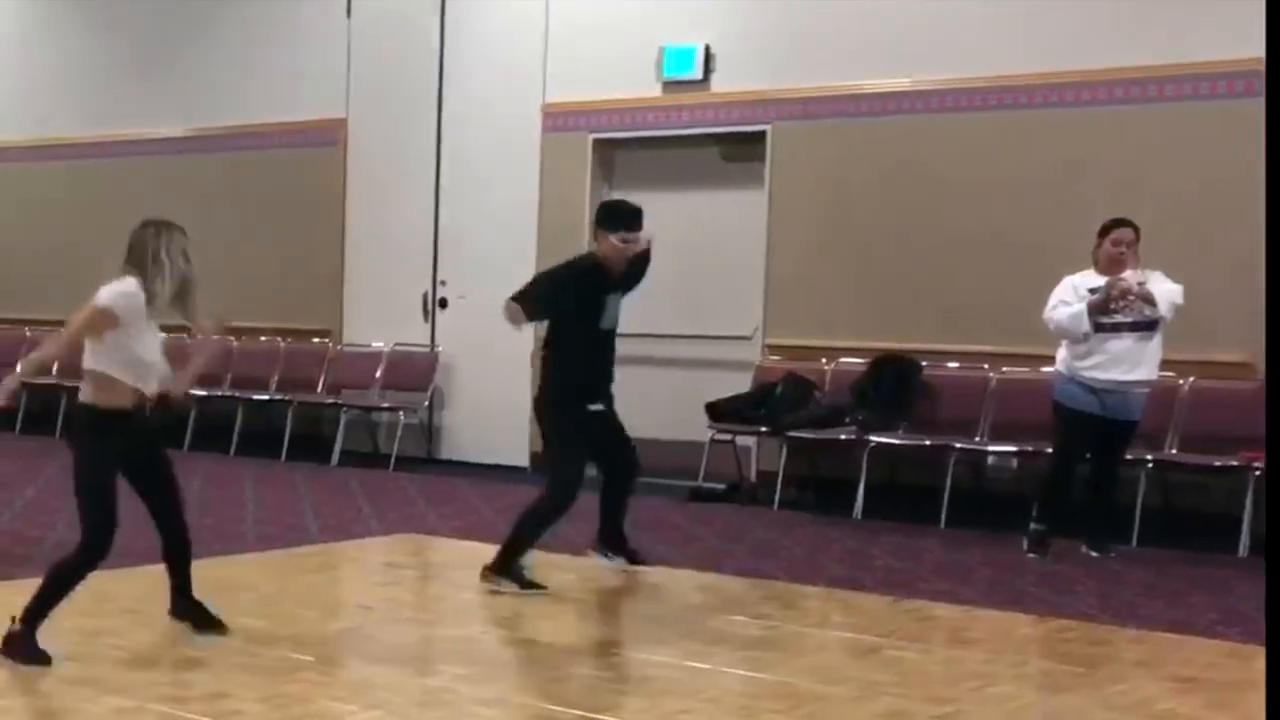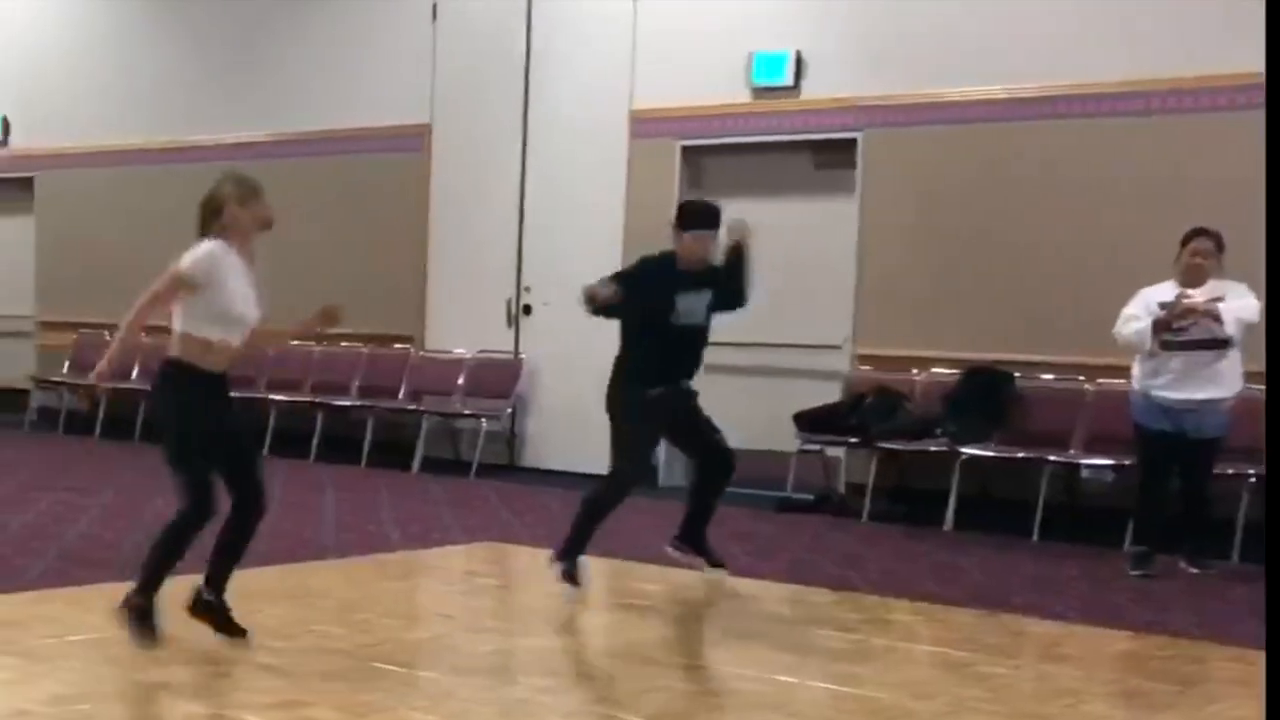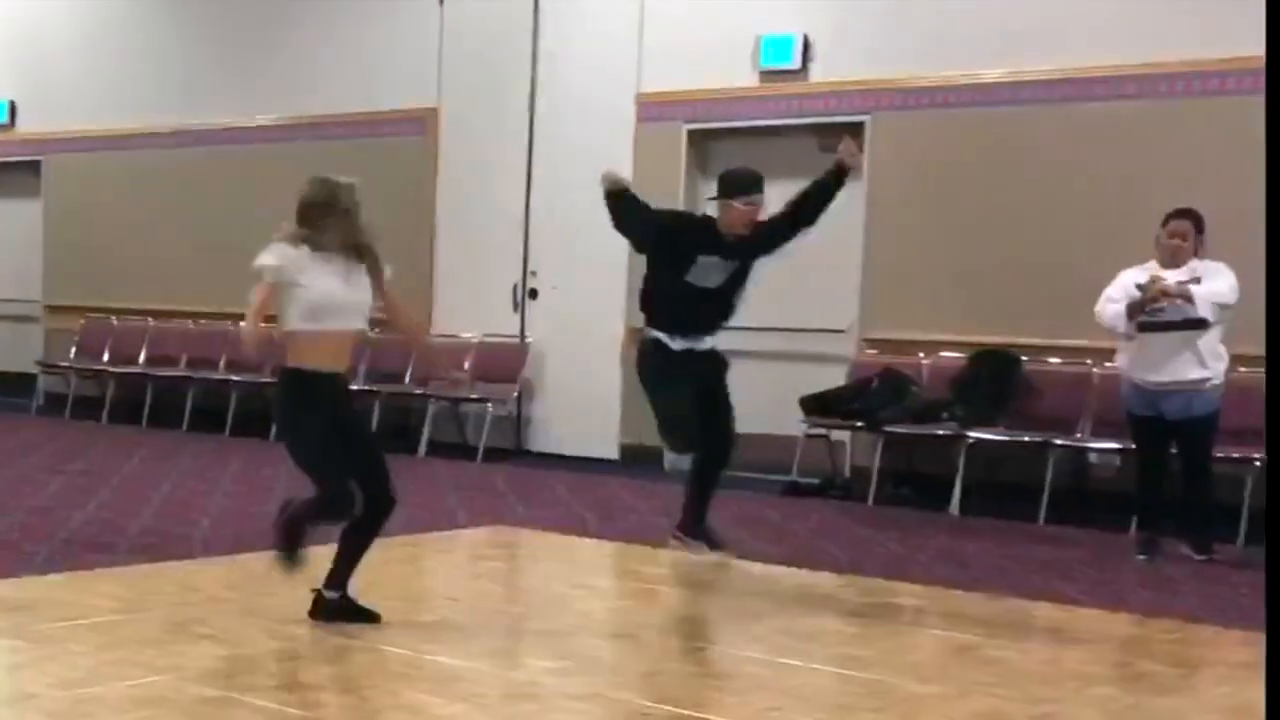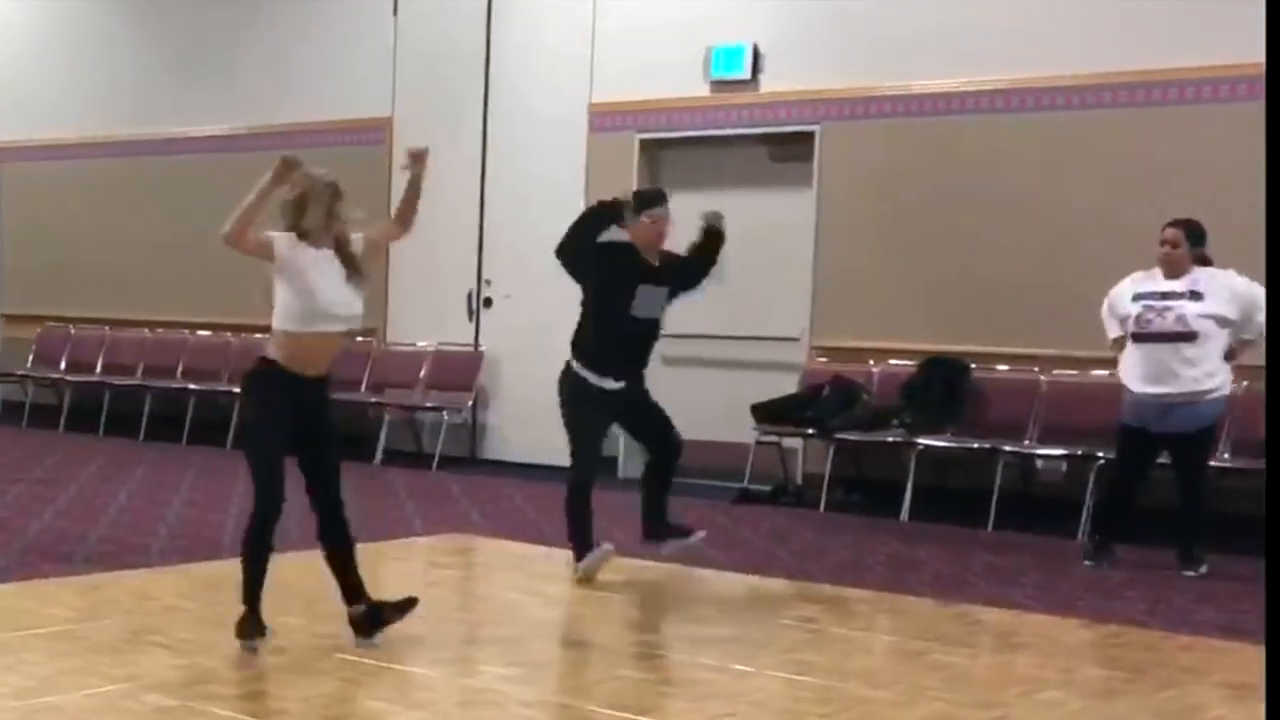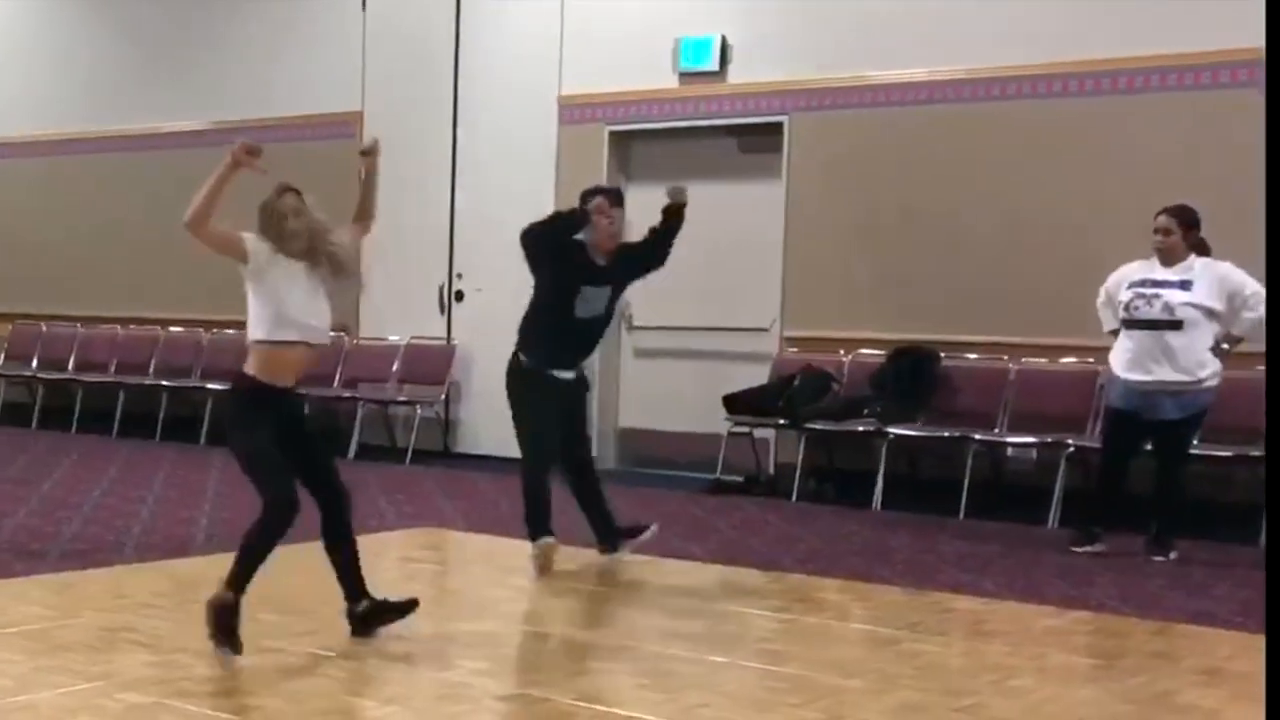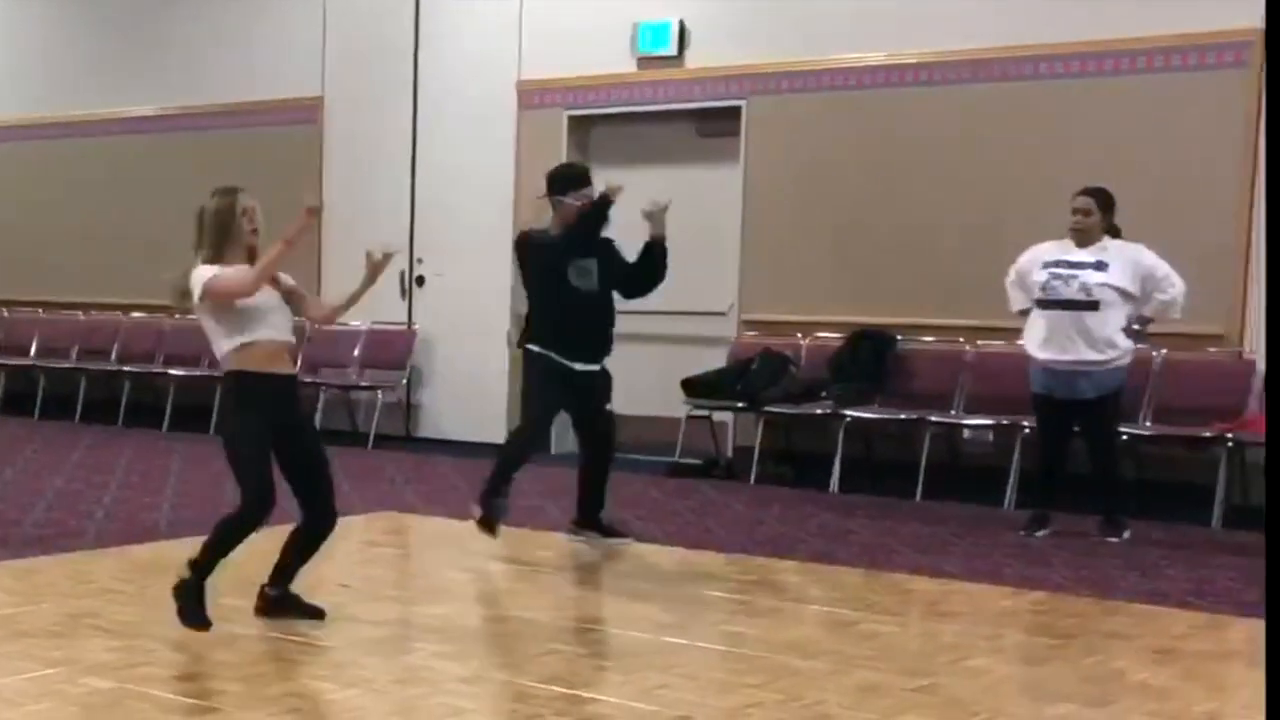
dt=0.7s
person 1, frame 1
left shoulder: (151, 305)
right shoulder: (127, 294)
right elbow: (67, 338)
left wrist: (193, 366)
left hip: (135, 426)
right hip: (99, 427)
left knee: (174, 524)
right knee: (97, 541)
left ankle: (183, 602)
person 1, frame 2
left shoulder: (243, 263)
right shoulder: (209, 255)
right elbow: (149, 303)
left wrist: (307, 328)
right wrist: (113, 356)
left hip: (214, 391)
right hip: (182, 387)
left knee: (252, 498)
right knee: (201, 504)
left ankle: (211, 595)
right ankle: (141, 599)
person 1, frame 3
left shoulder: (362, 264)
right shoulder: (284, 257)
left elbow: (400, 320)
right elbow: (252, 316)
right wrist: (252, 333)
left hip: (338, 394)
right hip: (299, 392)
left knee: (380, 498)
right knee: (339, 499)
left ankle: (331, 594)
right ankle: (293, 519)
person 1, frame 4
left shoulder: (348, 248)
right shoulder: (287, 249)
left elbow: (400, 225)
right elbow: (232, 237)
left wrist: (416, 176)
right wrist: (273, 180)
left hip: (312, 390)
right hip: (272, 385)
left knee: (329, 506)
right knee: (269, 502)
left ankle: (362, 609)
right ankle: (251, 610)
person 1, frame 5
left shoulder: (321, 262)
right shoulder: (260, 256)
left elbow: (361, 224)
right elbow: (195, 224)
left wrist: (370, 173)
right wrist: (231, 165)
left hip: (288, 406)
right hip: (252, 404)
left knee: (335, 501)
right knee: (282, 503)
left ankle: (361, 607)
right ankle: (226, 599)
person 1, frame 6
left shoulder: (274, 278)
right shoulder: (206, 276)
left elbow: (322, 313)
right elbow: (246, 286)
left wrist: (369, 282)
right wrist: (294, 235)
left hip: (288, 398)
right hip: (247, 396)
left knee: (322, 512)
right knee: (258, 502)
left ankle: (276, 590)
right ankle: (193, 581)
person 2, frame 1
left shoulder: (614, 271)
right shoulder: (577, 275)
right elbow: (540, 292)
left wrist: (643, 256)
right wrist: (519, 306)
left hip: (594, 399)
right hip: (564, 402)
left knee: (623, 467)
right knee: (563, 490)
left ankle: (610, 540)
right ankle: (502, 565)
person 2, frame 2
left shoulder: (710, 277)
right shoulder: (651, 273)
left elbow: (732, 297)
right elbow: (609, 300)
left wrist: (737, 249)
right wrist: (601, 295)
left hip: (675, 393)
right hip: (636, 394)
left knee: (719, 462)
right knee: (625, 478)
left ankle: (690, 540)
right ankle: (568, 553)
person 2, frame 3
left shoulder: (752, 239)
right shoulder: (678, 232)
left elbow: (799, 214)
right elbow: (632, 220)
left wrist: (840, 169)
right wrist: (616, 191)
left hip: (703, 353)
right hip: (662, 351)
left knee: (719, 440)
right knee: (683, 432)
left ankle: (692, 524)
person 2, frame 4
left shoulder: (668, 268)
right shoulder: (610, 259)
left elbow: (693, 271)
right elbow: (568, 251)
left wrist: (713, 235)
right wrist: (611, 211)
left hip: (626, 386)
right hip: (585, 385)
left knee: (667, 448)
right knee: (586, 466)
left ankle: (656, 526)
right ankle: (583, 550)
person 2, frame 5
left shoulder: (620, 261)
right shoulder: (564, 254)
left elbow: (654, 251)
right elbow: (533, 238)
left wrist: (674, 211)
right wrist: (583, 217)
left hip: (567, 376)
right hip: (531, 374)
left knee: (578, 457)
right knee: (540, 450)
left ankle: (609, 534)
right ankle: (541, 534)
person 2, frame 6
left shoulder: (599, 248)
right shoulder: (535, 244)
left elbow: (636, 284)
right elbow: (572, 243)
left wrist: (657, 239)
right wrist: (603, 204)
left hip: (589, 366)
right hip: (547, 361)
left knee: (599, 444)
right knee: (531, 434)
left ankle: (587, 520)
right ankle: (491, 499)
person 3, frame 1
left shoulder: (1150, 279)
right shoulder: (1075, 283)
left elbow: (1172, 297)
right elbow: (1056, 320)
left wrist: (1139, 293)
right wrist: (1097, 303)
left hip: (1128, 393)
right hip: (1079, 387)
left knee: (1107, 467)
right knee: (1065, 459)
left ankle: (1096, 536)
right ankle: (1041, 527)
person 3, frame 2
left shoulder: (1232, 292)
right shoulder: (1152, 295)
left elbow: (1248, 312)
right elbow: (1126, 334)
left wrist: (1206, 309)
right wrist: (1165, 320)
left hip: (1208, 409)
right hip: (1157, 405)
left knee: (1196, 483)
right knee: (1153, 480)
left ankle: (1192, 550)
right ankle: (1143, 549)
person 3, frame 3
left shoulder: (1213, 272)
right shoulder: (1132, 276)
left elbow: (1222, 295)
right elbow: (1105, 313)
left wrist: (1176, 291)
right wrist: (1140, 302)
left hip: (1197, 390)
right hip: (1144, 389)
left knee: (1197, 467)
right knee: (1150, 466)
left ankle: (1198, 538)
right ankle: (1148, 534)
person 3, frame 4
left shoulder: (1221, 284)
right shoulder: (1136, 284)
left elbow: (1260, 307)
right elbow: (1110, 310)
left wrist: (1238, 346)
right wrist: (1120, 344)
left hip: (1197, 402)
right hip: (1141, 401)
left knee: (1191, 481)
right knee: (1126, 475)
left ankle: (1190, 551)
right ankle: (1101, 540)
person 3, frame 5
left shoulder: (1217, 275)
right shoulder: (1131, 273)
left elbow: (1257, 305)
right elbow: (1105, 301)
left wrist: (1223, 345)
left hip: (1183, 391)
right hip: (1127, 386)
left knee: (1170, 467)
right knee: (1112, 460)
left ankle: (1162, 538)
right ankle: (1092, 528)
person 3, frame 6
left shoulder: (1130, 256)
right shoulder: (1044, 254)
left elbow: (1170, 288)
right elbow: (1016, 280)
left wrist: (1135, 326)
right wrist: (1031, 321)
left hip: (1100, 369)
right hip: (1048, 368)
left knee: (1102, 446)
right knee: (1050, 445)
left ankle: (1115, 517)
right ankle: (1041, 512)
